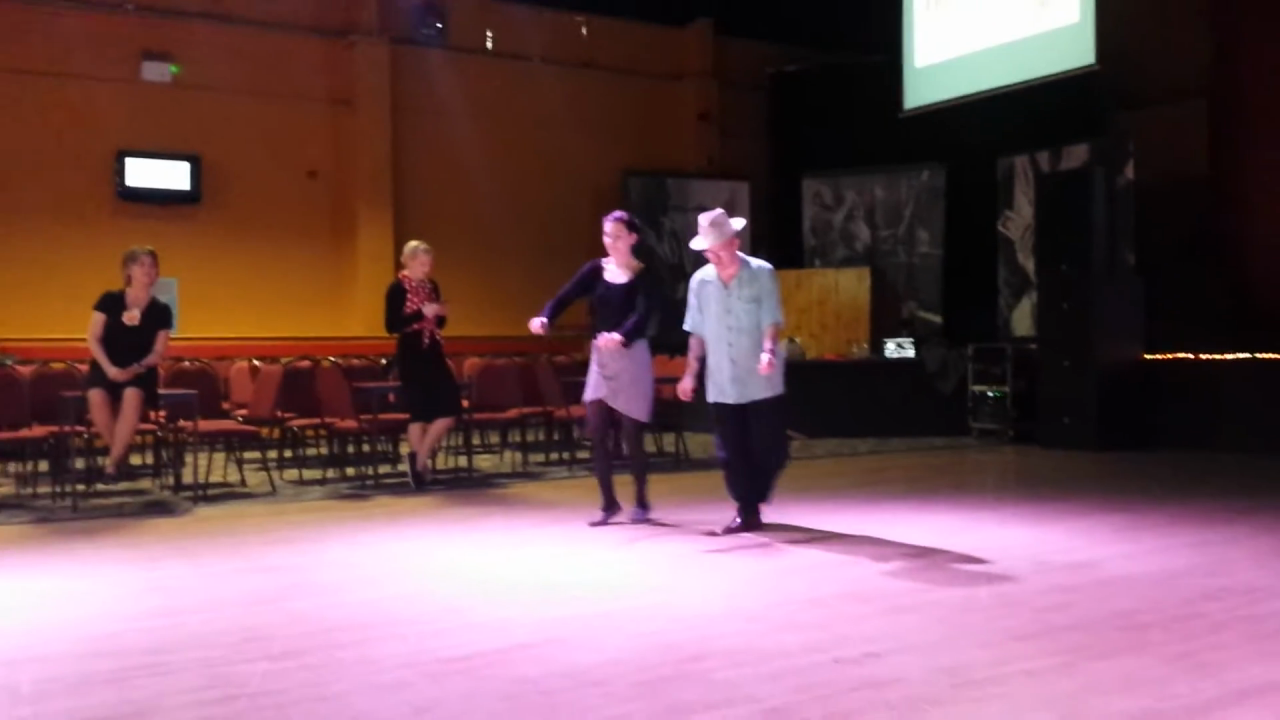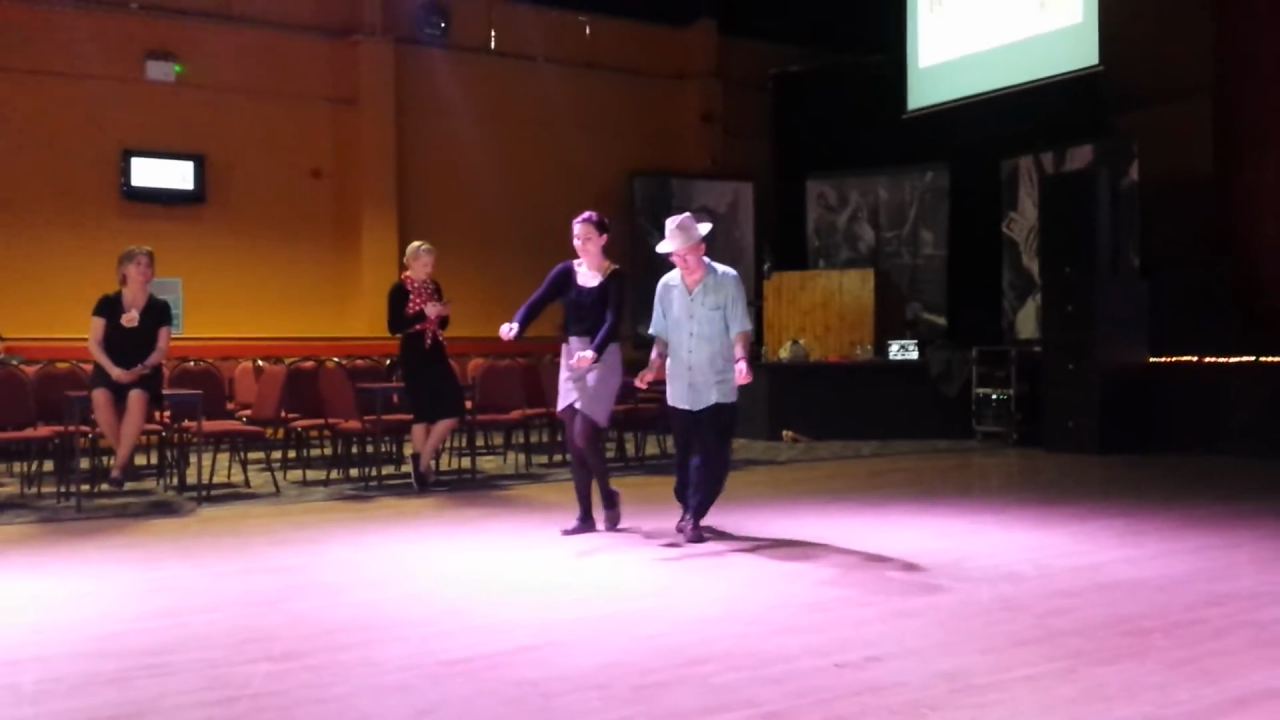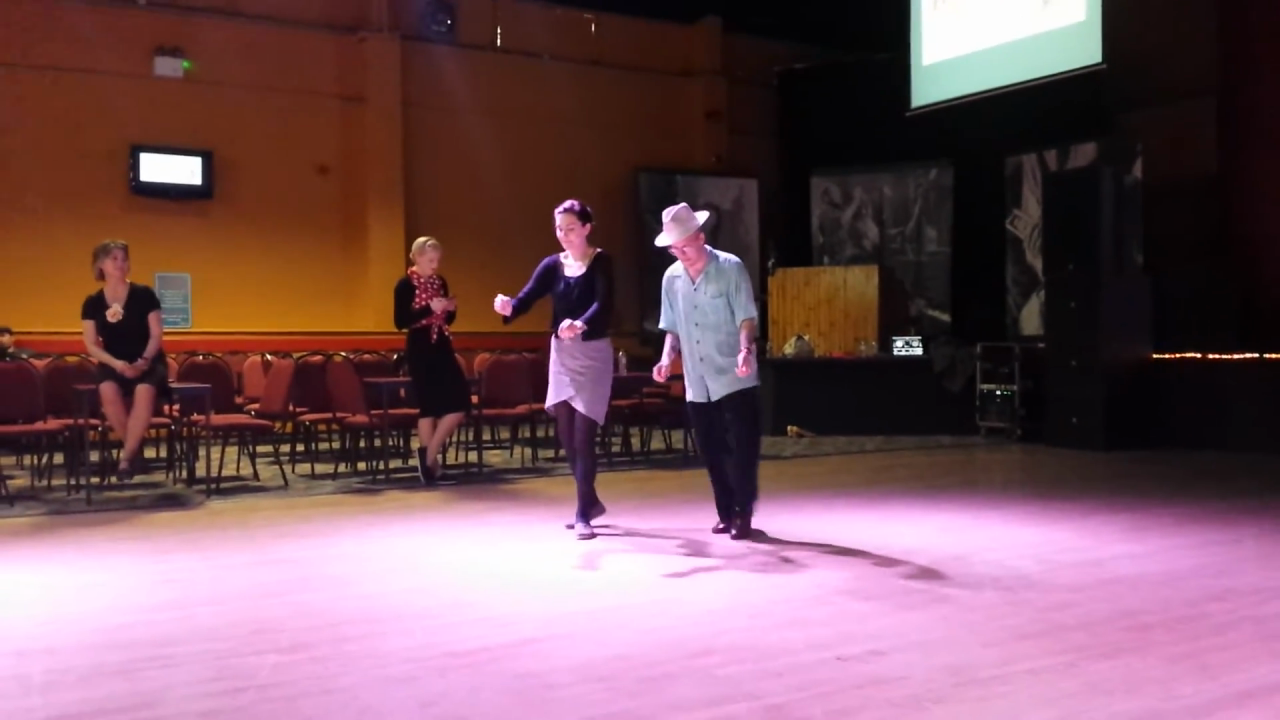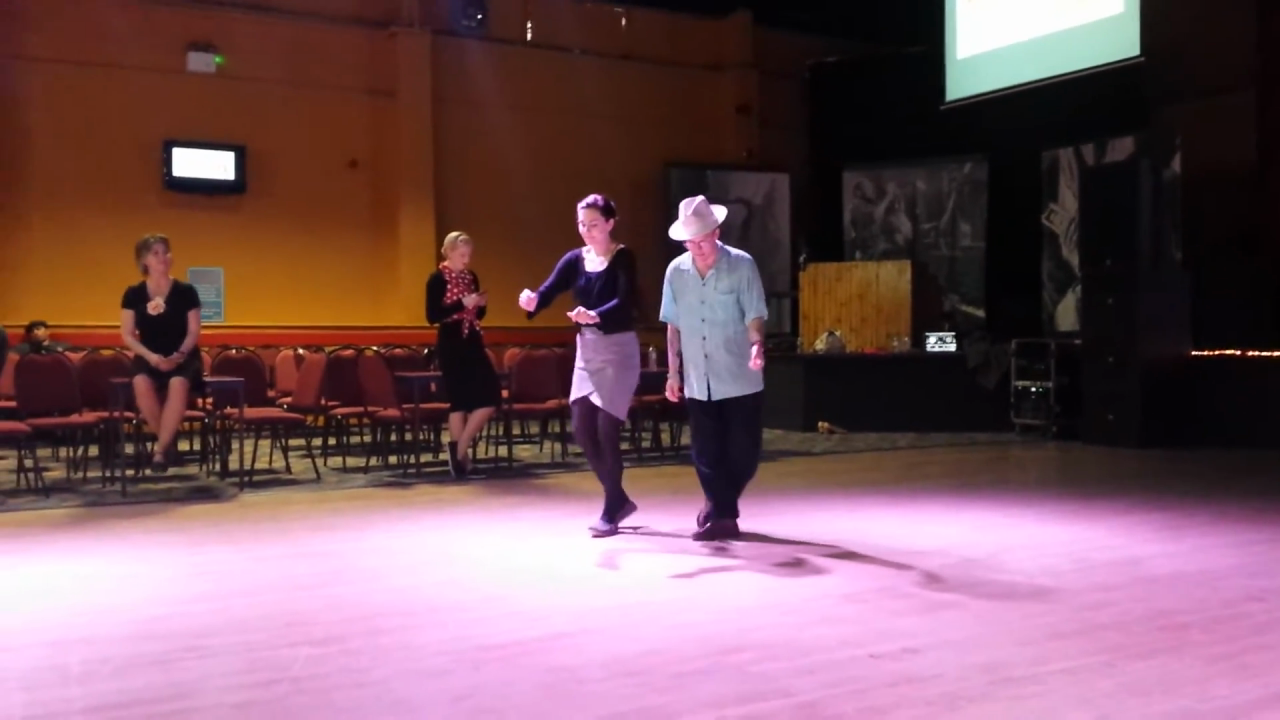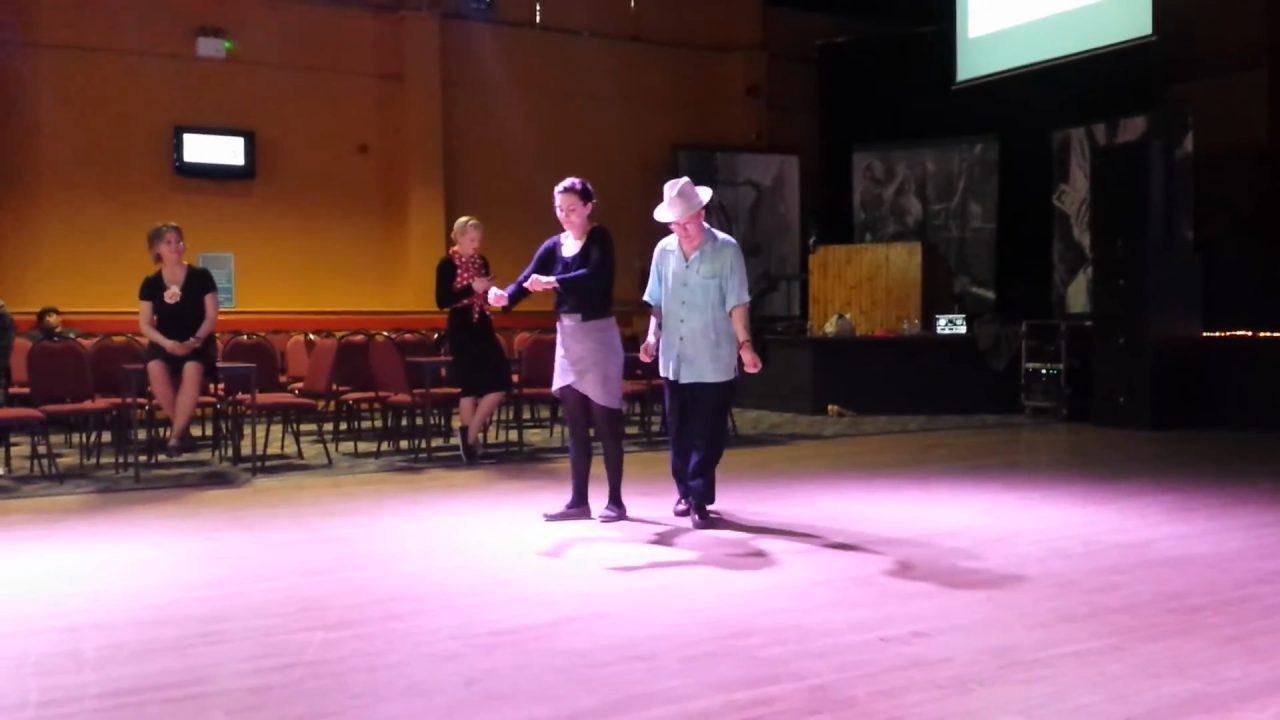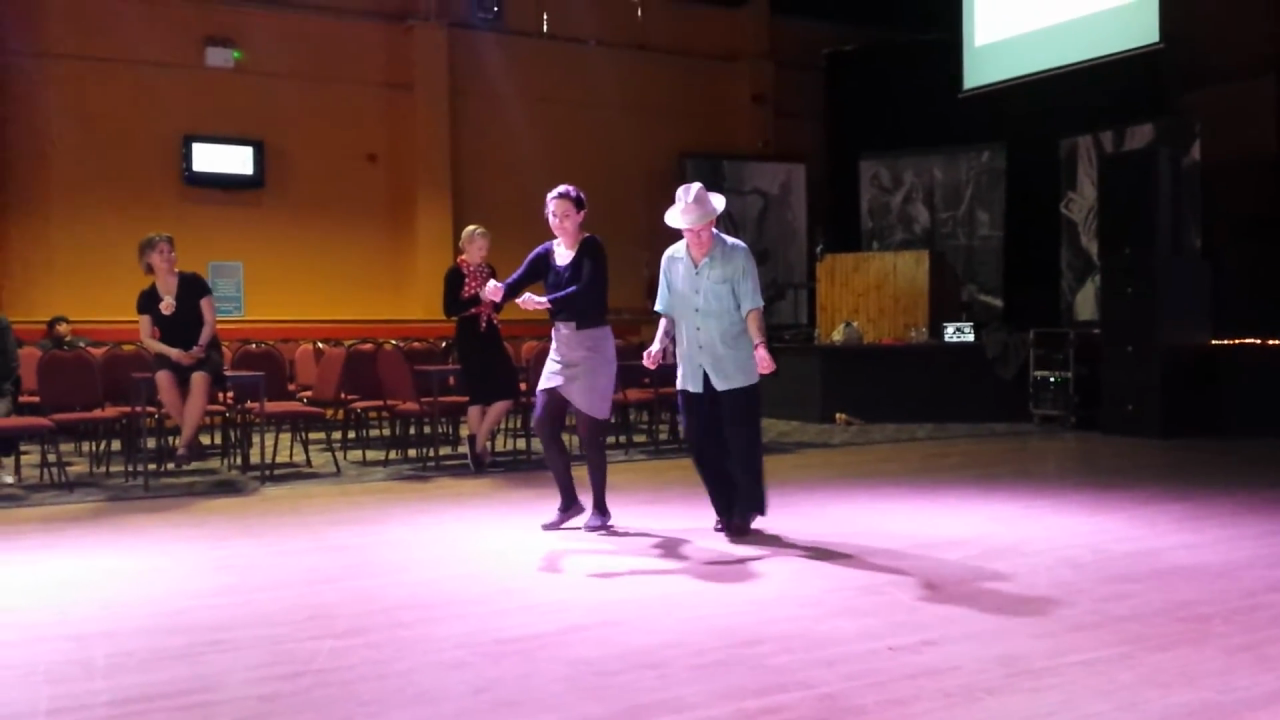
dt=0.7s
person 1, frame 1
left shoulder: (761, 274)
right shoulder: (700, 281)
left elbow: (771, 321)
right elbow: (697, 333)
left wrist: (768, 351)
right wrist: (690, 374)
left hip: (761, 380)
right hip: (722, 383)
left knee: (768, 446)
right knee: (733, 451)
left ankle: (754, 502)
right ankle: (748, 511)
person 1, frame 2
left shoulder: (727, 281)
right shoulder: (666, 286)
left elbow: (739, 329)
right elbow: (662, 336)
left wrist: (741, 360)
right wrist: (653, 367)
left hip: (718, 386)
right hip: (680, 387)
left knee: (710, 452)
right knee: (686, 453)
left ankle: (694, 517)
right ankle: (689, 511)
person 1, frame 3
left shoulder: (731, 268)
right shoulder: (671, 278)
left elbow: (746, 318)
left wrist: (745, 350)
right wrist: (667, 359)
left hip: (733, 376)
right hip: (697, 379)
left knee: (742, 443)
right knee: (712, 450)
left ankle: (742, 511)
right ankle: (728, 510)
person 1, frame 4
left shoulder: (742, 265)
right shoulder: (676, 271)
left elbow: (755, 315)
right elbow: (674, 325)
left wrist: (756, 345)
right wrist: (673, 370)
left hip: (739, 378)
right hip: (698, 380)
left knee: (743, 450)
right knee: (708, 453)
left ankle: (719, 507)
right ankle: (722, 517)
person 1, frame 5
left shoulder: (726, 250)
right shoulder: (663, 251)
left elbow: (736, 303)
left wrist: (744, 344)
right wrist: (653, 336)
left hip: (714, 361)
right hip: (674, 359)
left knee: (708, 434)
right knee: (680, 432)
left ankle: (699, 500)
right ankle: (686, 492)
person 1, frame 6
left shoulder: (737, 255)
right shoulder: (671, 260)
left elbow: (751, 307)
right elbow: (669, 312)
left wrist: (759, 345)
right wrist: (659, 343)
left hip: (735, 366)
right hip: (691, 369)
left knee: (741, 440)
right knee: (700, 441)
left ankle: (743, 510)
right ankle: (727, 505)
person 2, frame 1
left shoulder: (644, 275)
right shoulder: (595, 269)
left elbow: (643, 314)
right elbow: (566, 296)
left wrist: (622, 336)
right wrist: (545, 317)
left hip: (632, 356)
right hip: (601, 356)
left knee: (631, 433)
right knee: (596, 432)
left ankle: (641, 501)
right ankle: (609, 502)
person 2, frame 2
left shoulder: (614, 277)
right shoulder: (565, 271)
left elbow: (613, 320)
right elbow: (538, 301)
left wrist: (594, 352)
right wrist: (516, 325)
left hip: (602, 359)
right hip: (570, 357)
left knee: (584, 436)
right knee: (573, 441)
left ankle: (608, 495)
right ankle: (585, 515)
person 2, frame 3
left shoulder: (601, 262)
right shoulder: (553, 264)
left elbow: (603, 304)
right elbow: (528, 297)
left wrist: (581, 323)
right wrist: (509, 306)
left hip: (593, 353)
right hip: (562, 353)
left knee: (584, 436)
right knee: (567, 435)
left ankle: (583, 514)
right ankle: (590, 501)
person 2, frame 4
left shoulder: (623, 258)
right shoulder: (574, 259)
left elbow: (624, 302)
right elbow: (549, 291)
left wrist: (594, 316)
right wrist: (532, 301)
left hip: (618, 349)
right hip: (587, 351)
left knee: (608, 432)
right knee: (584, 432)
left ankle: (610, 514)
right ankle: (620, 501)
person 2, frame 5
left shoulder: (599, 238)
right shoulder: (553, 246)
left elbow: (594, 277)
right elbow: (526, 281)
left wrist: (552, 282)
right wrist: (504, 297)
left hip: (598, 334)
right hip: (567, 336)
left knee: (605, 421)
right knee: (576, 422)
left ankle: (615, 501)
right ankle: (579, 501)
person 2, frame 6
left shoulder: (591, 248)
right shoulder: (545, 253)
left elbow: (587, 291)
right elbow: (516, 285)
left wrist: (544, 302)
right wrist: (498, 291)
left hip: (593, 344)
right hip: (561, 345)
left knee: (589, 430)
right knee: (543, 423)
left ankle: (600, 508)
right ankle: (568, 503)
person 3, frame 1
left shoulder: (432, 286)
right shoulder: (397, 288)
right elbow: (392, 326)
left wrist: (441, 314)
right wrist: (420, 313)
left hip: (433, 351)
right hip: (410, 353)
left knee: (450, 407)
right knee: (419, 410)
left ankle: (420, 458)
right ankle: (418, 464)
person 3, frame 2
left shoulder: (434, 286)
right shoulder: (400, 289)
right elbow: (394, 327)
left wrist: (444, 314)
right wrist: (422, 314)
left hip: (436, 352)
right hip: (413, 354)
left knee: (453, 408)
right knee: (423, 411)
left ankle: (423, 461)
right ankle: (422, 466)
person 3, frame 3
left shoulder: (440, 282)
right shoulder: (406, 284)
right elbow: (400, 322)
left wrist: (450, 309)
right wrist: (429, 309)
left hip: (442, 347)
right hip: (420, 349)
left knee: (459, 402)
right knee: (429, 405)
left ankle: (429, 456)
right ankle: (429, 462)
person 3, frame 4
left shoulder: (471, 277)
right shoulder: (437, 279)
right elbow: (432, 316)
left wrist: (481, 305)
right wrist: (460, 303)
left hip: (473, 342)
right hip: (451, 344)
left knee: (490, 397)
right knee: (460, 400)
left ankle: (459, 451)
right ankle: (459, 457)
person 3, frame 5
left shoulder: (481, 261)
right shoulder: (447, 264)
right elbow: (442, 301)
left wrist: (490, 289)
right wrist: (470, 288)
left hip: (483, 326)
right hip: (461, 328)
left knee: (500, 382)
right knee: (470, 385)
left ankle: (470, 434)
right ankle: (470, 441)
person 3, frame 6
left shoulder: (489, 270)
right shoulder: (455, 273)
right elbow: (449, 310)
left wrist: (498, 298)
right wrist: (478, 297)
left hip: (491, 334)
right hip: (469, 337)
left knee: (508, 390)
right knee: (478, 393)
left ankle: (478, 443)
right ankle: (478, 449)
person 4, frame 1
left shoulder: (161, 310)
right shoulder: (109, 300)
left elbow: (158, 352)
right elbow: (93, 339)
left wrist: (136, 368)
right wrist: (109, 368)
left hip: (140, 372)
right hip: (106, 368)
left knee: (132, 396)
right knee: (96, 397)
left ankle: (113, 460)
right ankle: (119, 453)
person 4, frame 2
left shoulder: (160, 308)
right shoulder: (107, 303)
left elbow: (162, 349)
right elbow: (94, 343)
left wrist: (141, 368)
right wrist: (112, 369)
left hip: (144, 372)
right hip: (109, 369)
left knee: (137, 398)
right knee: (101, 397)
left ankle: (119, 464)
right ankle: (124, 455)
person 4, frame 3
left shoulder: (144, 294)
right shoulder: (92, 303)
left elbow: (156, 335)
right elbow: (91, 345)
left wrist: (143, 361)
right wrist: (116, 363)
left hip: (148, 362)
right hip: (113, 364)
left knee: (144, 391)
right knee: (109, 391)
left ankle: (127, 454)
right ankle: (133, 447)
person 4, frame 4
left shoulder: (185, 291)
right shoulder: (133, 294)
left elbow: (194, 331)
right elbow: (127, 335)
left wrist: (180, 355)
right wrist: (151, 357)
left hip: (182, 358)
right hip: (148, 357)
left knee: (178, 384)
right knee: (142, 384)
left ankle: (160, 448)
right ankle: (167, 440)
person 4, frame 5
left shoulder: (201, 276)
right shoulder: (150, 283)
left elbow: (211, 316)
right elbow: (145, 325)
left wrist: (197, 339)
right wrist: (166, 343)
left hip: (197, 344)
right hip: (164, 344)
left knee: (192, 370)
right knee: (156, 370)
left ankle: (176, 434)
right ankle: (182, 428)
person 4, frame 6
left shoulder: (194, 282)
right shoulder: (146, 297)
left elbow: (210, 321)
right elbow: (146, 338)
left wrist: (199, 348)
right wrist: (171, 352)
left hip: (204, 350)
right hip: (170, 354)
left knee: (199, 379)
right knee: (164, 379)
left ankle: (184, 443)
right ankle: (191, 435)
